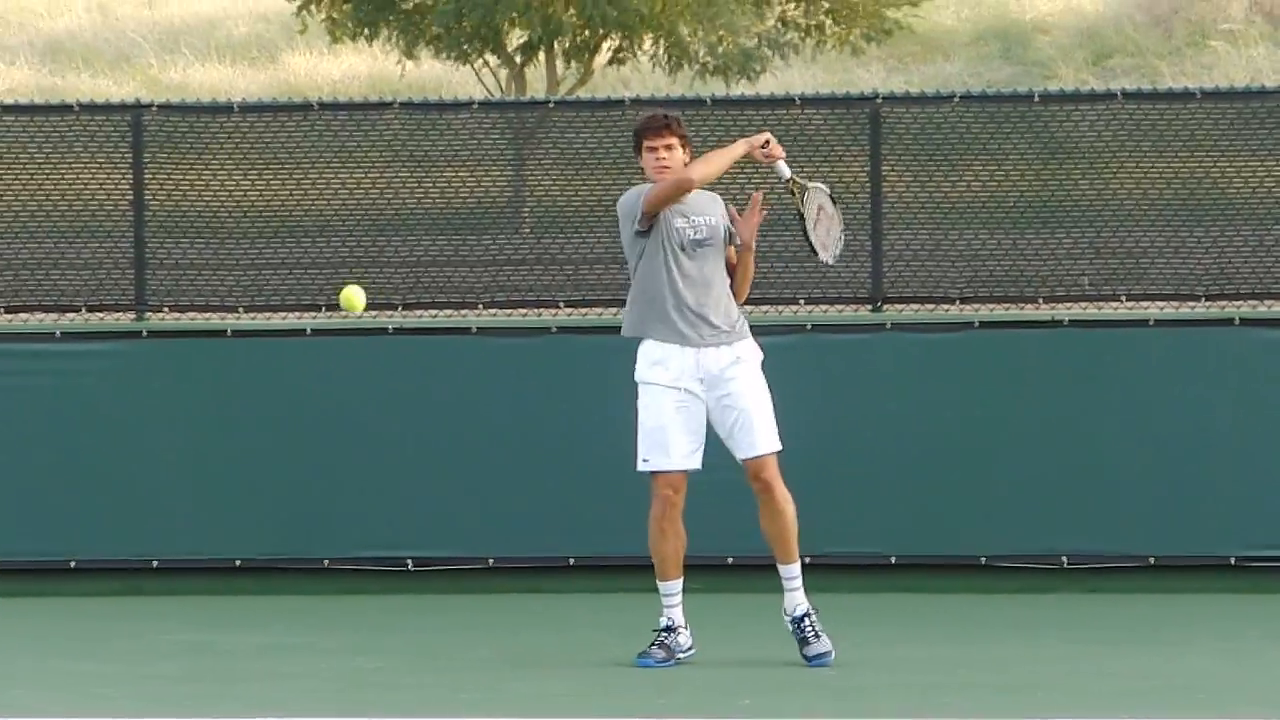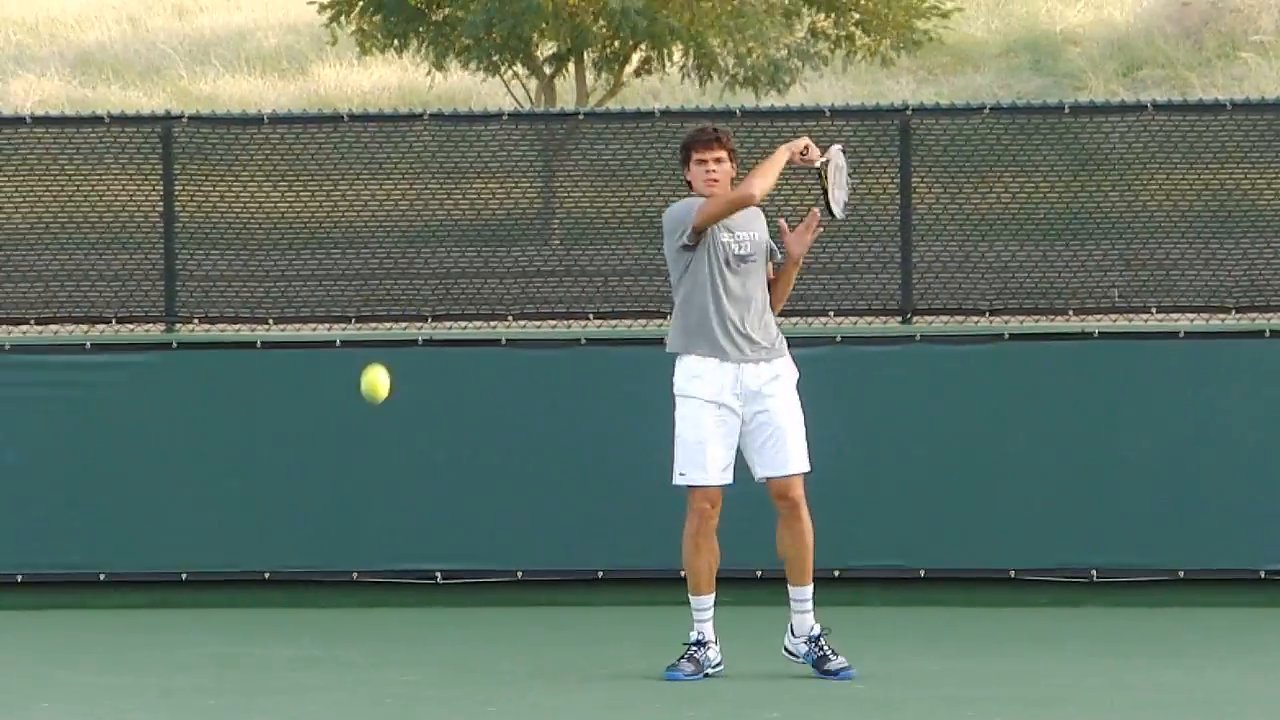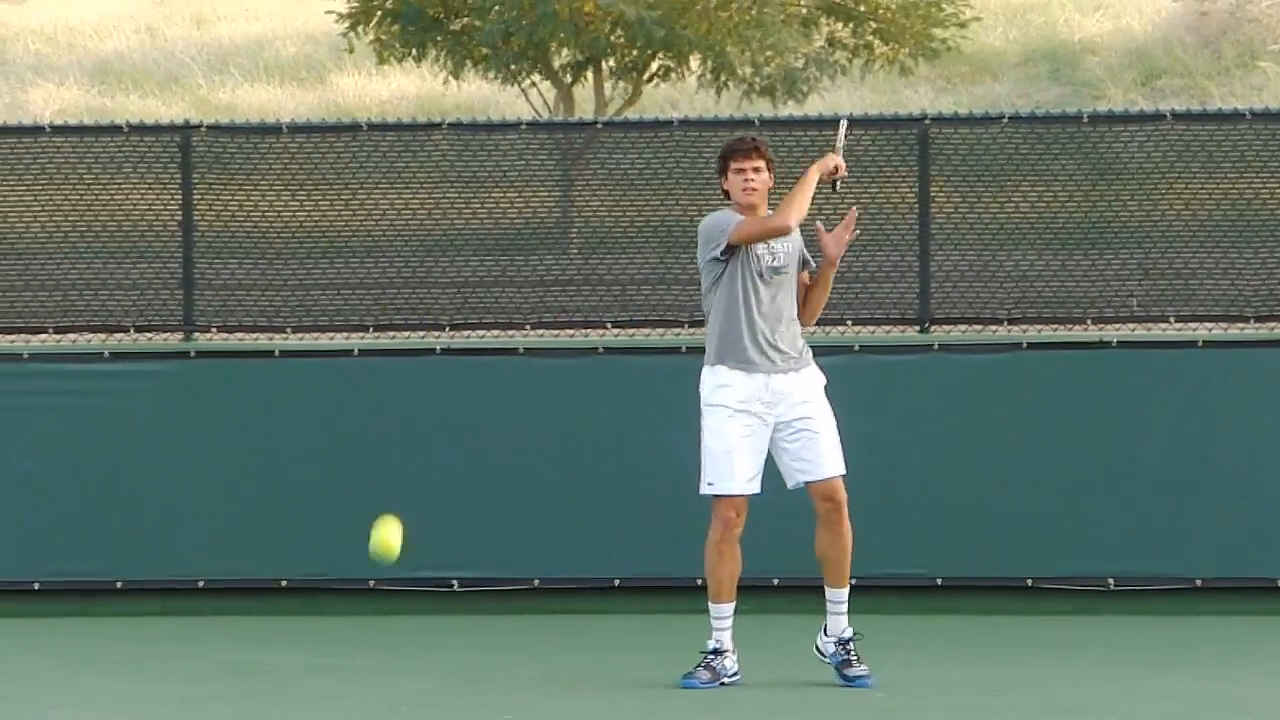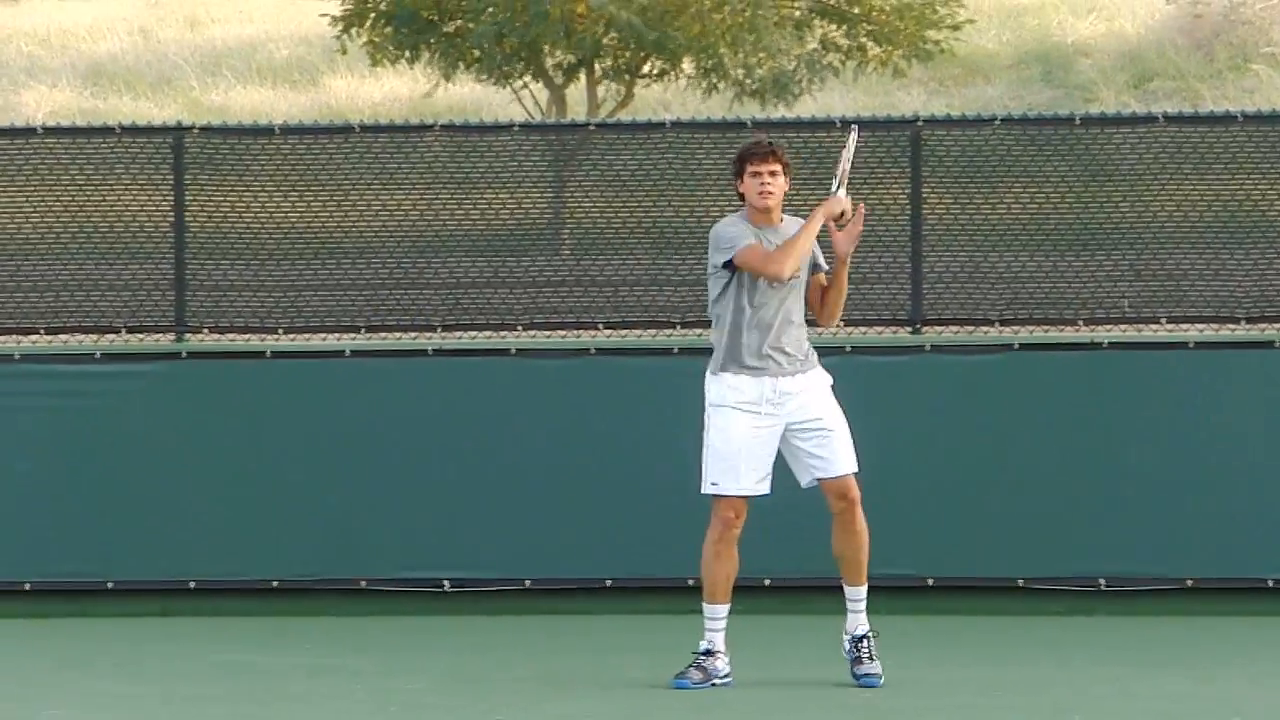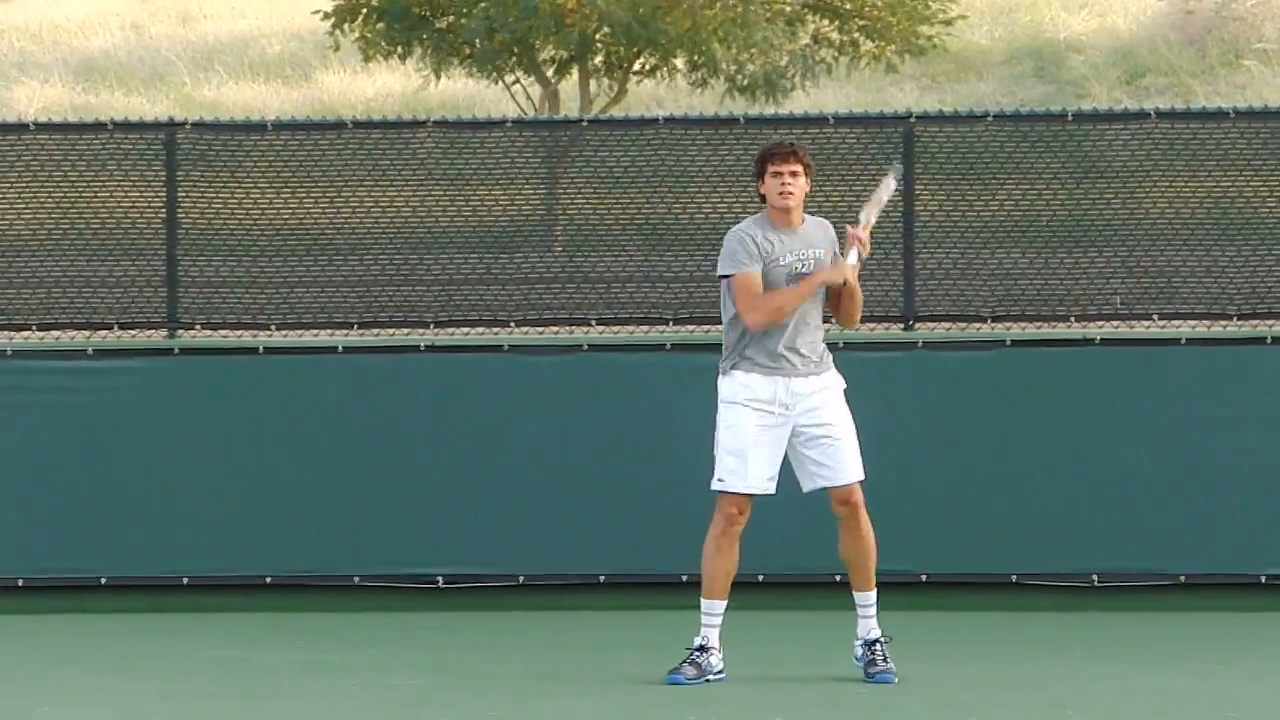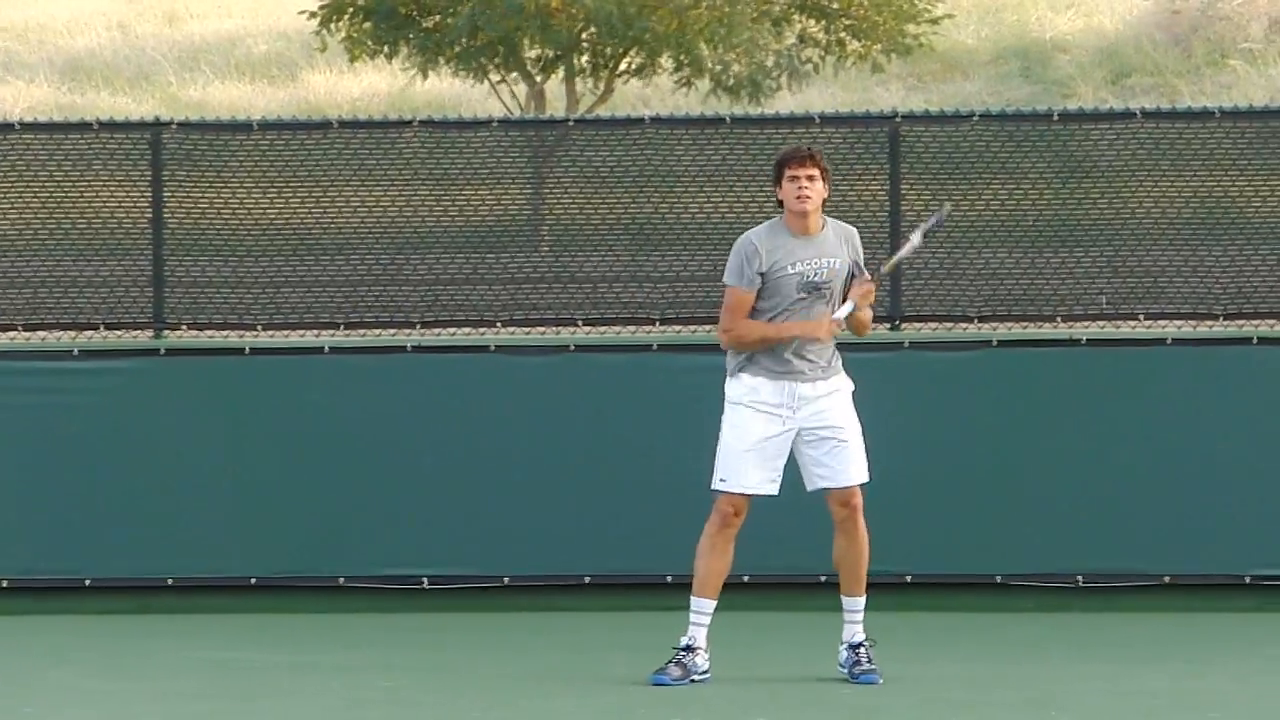
dt=0.1s
person 1, frame 1
left shoulder: (714, 203)
right shoulder: (634, 204)
right elbow: (695, 178)
left wrist: (746, 240)
right wrist: (747, 144)
left hip: (732, 356)
right hip: (667, 362)
left knee: (766, 477)
right knee: (667, 492)
left ankle: (797, 608)
right ankle: (674, 628)
person 1, frame 2
left shoulder: (755, 220)
right shoulder: (680, 217)
right elbow: (747, 192)
left wrist: (794, 257)
right wrist: (786, 149)
left hip: (769, 372)
right hip: (705, 377)
left knee: (790, 497)
right knee: (702, 508)
left ankle: (804, 631)
right ankle: (704, 642)
person 1, frame 3
left shoulder: (791, 234)
right shoulder: (717, 226)
right elbow: (781, 220)
left wrist: (832, 258)
right wrist: (816, 169)
left hip: (797, 382)
right hip: (734, 387)
left knee: (833, 500)
right knee: (728, 517)
left ankle: (838, 634)
right ankle: (721, 652)
person 1, frame 4
left shoulder: (801, 233)
right shoulder: (727, 232)
left elbow: (826, 316)
right elbow: (778, 270)
left wrist: (842, 255)
right wrist: (819, 217)
left hip: (804, 384)
right hip: (739, 390)
left knee: (846, 498)
right knee: (727, 518)
left ankle: (857, 632)
right ankle: (713, 652)
person 1, frame 5
left shoulder: (823, 232)
right shoulder: (743, 239)
left elbow: (848, 310)
right elbow: (753, 316)
left wrist: (850, 271)
right wrist: (818, 278)
left hip: (818, 387)
right hip: (753, 389)
left knee: (851, 505)
right knee: (730, 514)
left ankle: (869, 637)
right ankle: (708, 647)
person 1, frame 6
left shoulder: (844, 238)
right shoulder: (753, 245)
left elbow: (861, 327)
right elbow: (733, 333)
left wrist: (859, 306)
right wrist: (798, 329)
left hip: (824, 391)
right hip: (758, 391)
left knee: (849, 507)
right knee: (727, 514)
left ankle: (854, 640)
right ankle: (695, 648)
